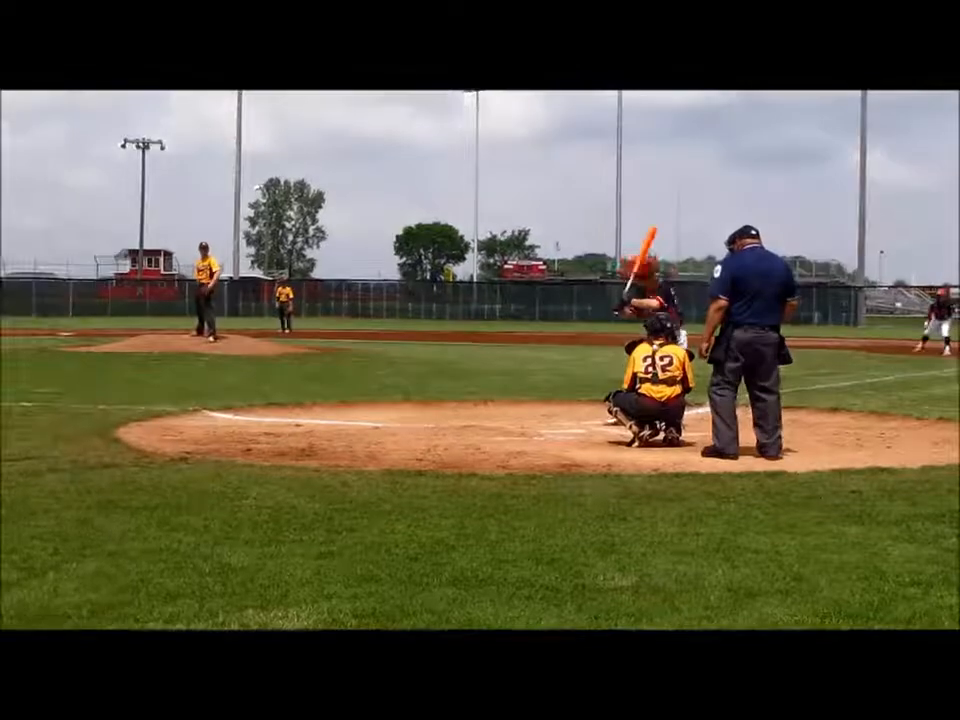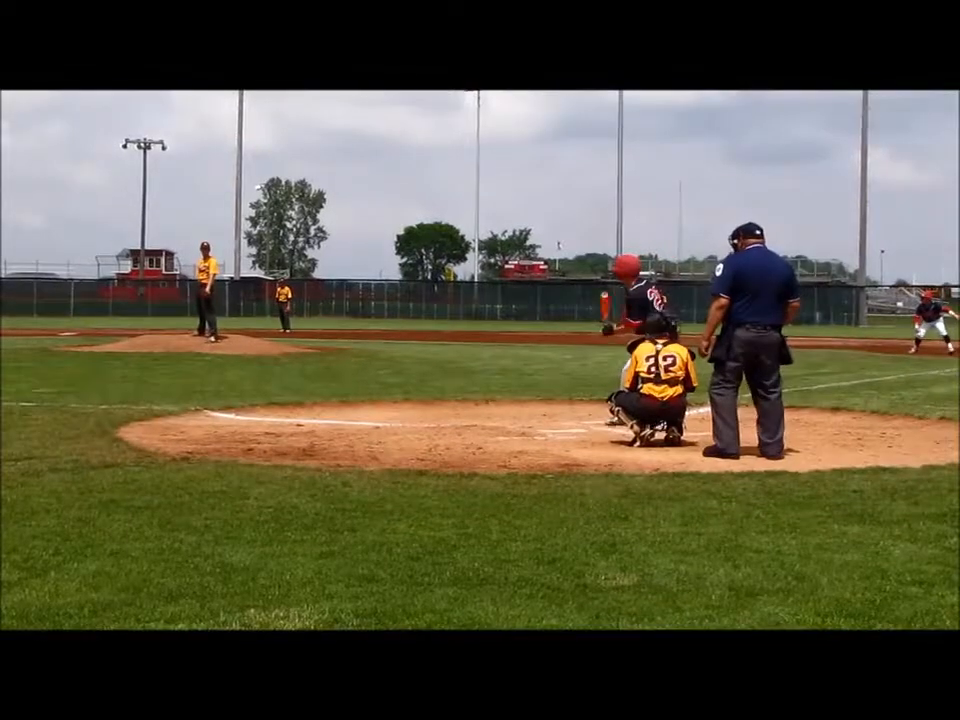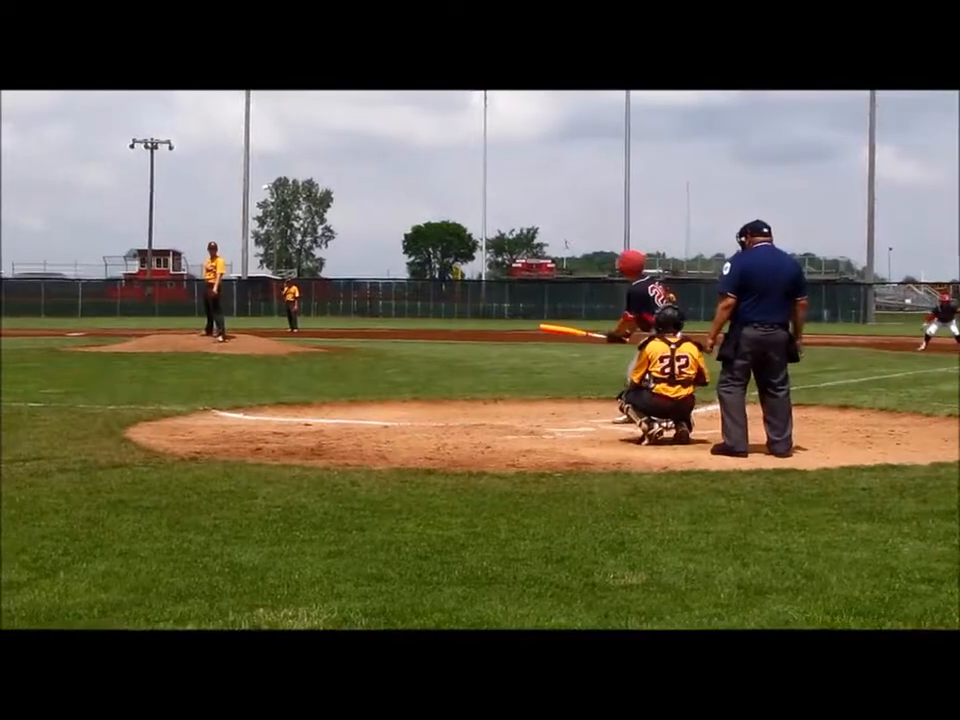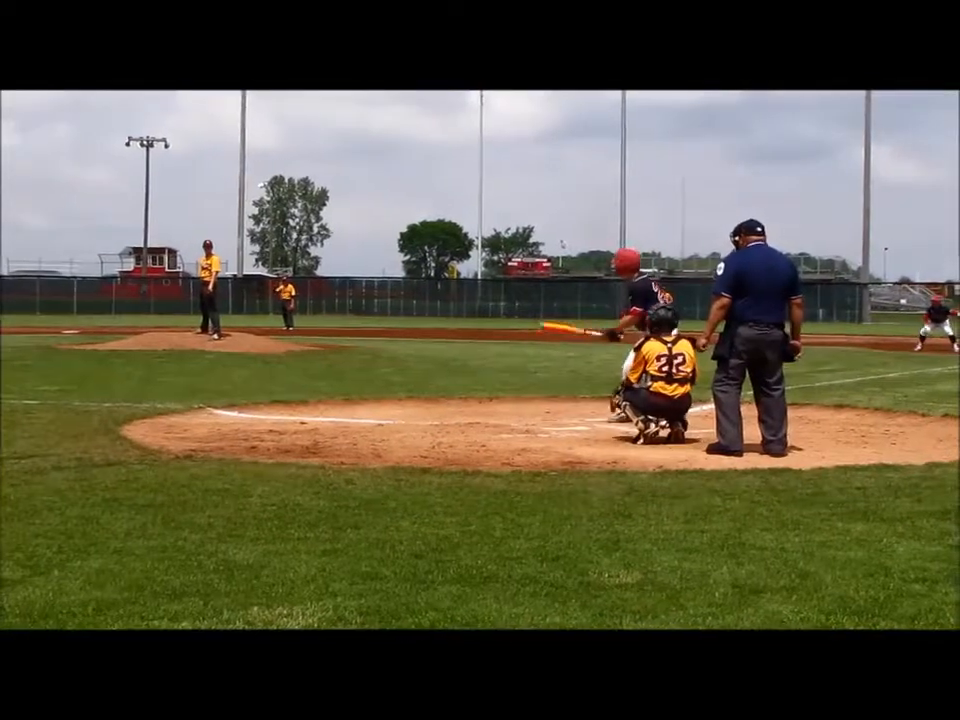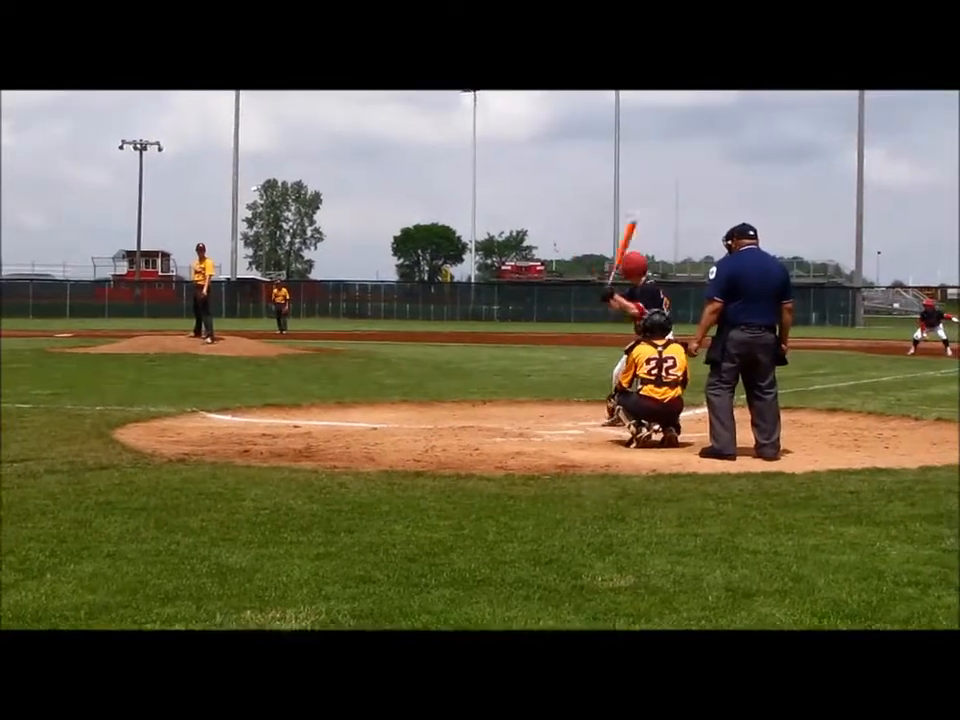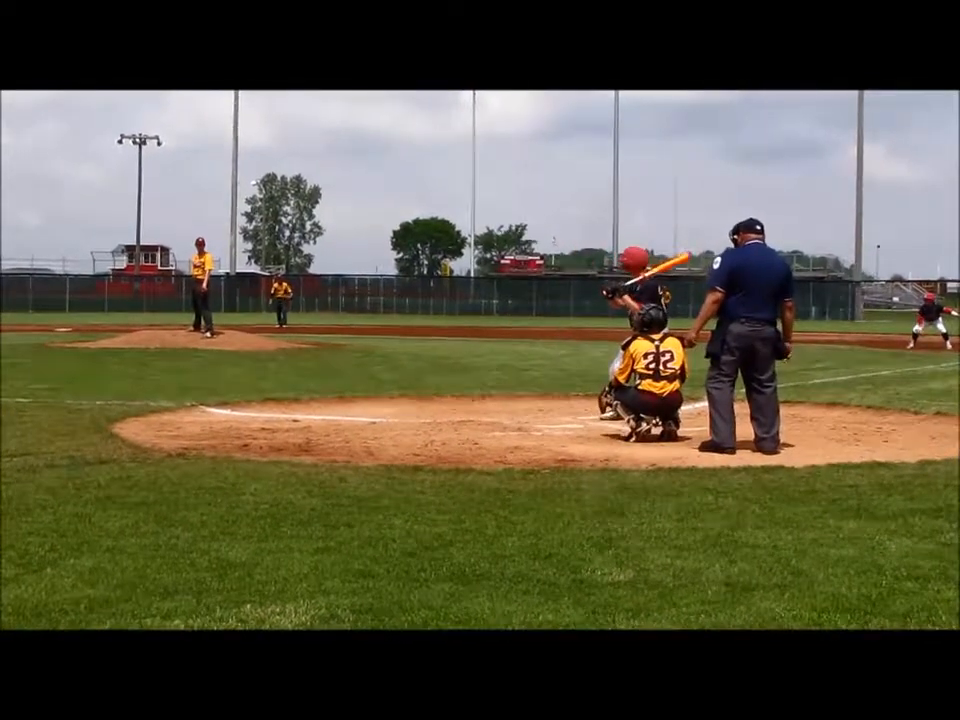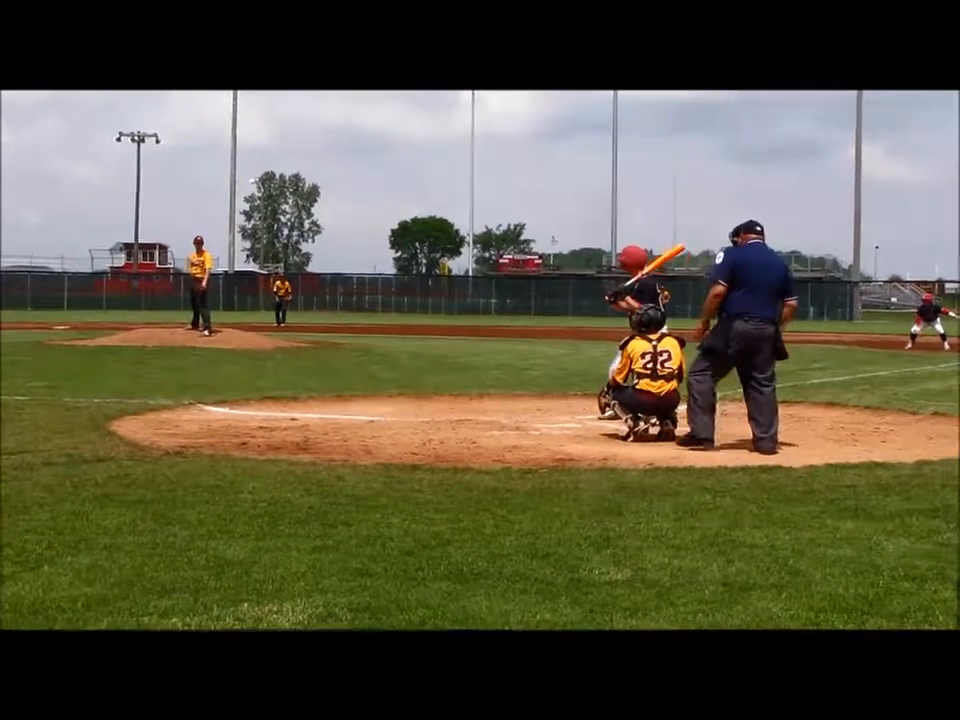
dt=0.4s
person 1, frame 1
left shoulder: (731, 263)
right shoulder: (781, 265)
left elbow: (720, 304)
right elbow: (792, 303)
left wrist: (706, 338)
left hip: (736, 336)
right hip: (768, 338)
left knee: (723, 388)
right knee: (768, 393)
left ankle: (725, 446)
right ankle: (771, 446)
person 1, frame 2
left shoulder: (733, 262)
right shoulder: (783, 265)
left elbow: (721, 303)
right elbow: (794, 305)
left wrist: (706, 337)
left hip: (737, 335)
right hip: (770, 337)
left knee: (723, 388)
right knee: (770, 392)
left ankle: (726, 446)
right ankle: (772, 446)
person 1, frame 3
left shoulder: (740, 260)
right shoulder: (791, 263)
left elbow: (728, 302)
right elbow: (800, 304)
left wrist: (712, 335)
right wrist: (796, 337)
left hip: (745, 334)
right hip: (778, 335)
left knee: (731, 386)
right knee: (777, 389)
left ankle: (735, 443)
right ankle: (781, 444)
person 1, frame 4
left shoulder: (734, 260)
right shoulder: (786, 263)
left elbow: (722, 302)
right elbow: (796, 303)
left wrist: (706, 335)
right wrist: (796, 337)
left hip: (741, 333)
right hip: (773, 335)
left knee: (726, 385)
right knee: (772, 389)
left ankle: (730, 443)
right ankle: (776, 443)
person 1, frame 5
left shoulder: (727, 264)
right shoulder: (778, 267)
left elbow: (714, 307)
right elbow: (787, 308)
left wrist: (697, 339)
right wrist: (783, 341)
left hip: (733, 337)
right hip: (766, 338)
left knee: (719, 388)
right knee: (765, 392)
left ankle: (723, 446)
right ankle: (769, 447)
person 1, frame 6
left shoulder: (730, 257)
right shoulder: (781, 263)
left elbow: (715, 298)
right elbow: (788, 307)
left wrist: (695, 328)
right wrist: (787, 339)
left hip: (734, 330)
right hip: (766, 333)
left knee: (720, 382)
right knee: (765, 386)
left ankle: (723, 440)
right ankle: (768, 440)
person 1, frame 7
left shoulder: (732, 254)
right shoulder: (780, 263)
left elbow: (718, 292)
right elbow: (791, 304)
left wrist: (704, 323)
right wrist: (774, 328)
left hip: (735, 327)
right hip: (766, 330)
left knee: (701, 374)
right knee: (763, 385)
left ankle: (701, 432)
right ankle: (766, 440)
